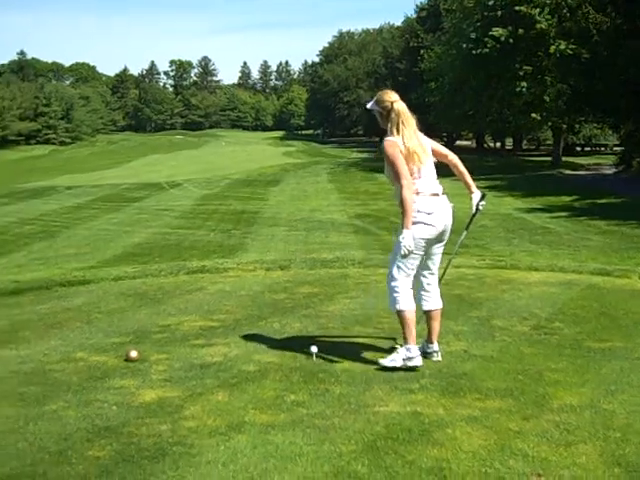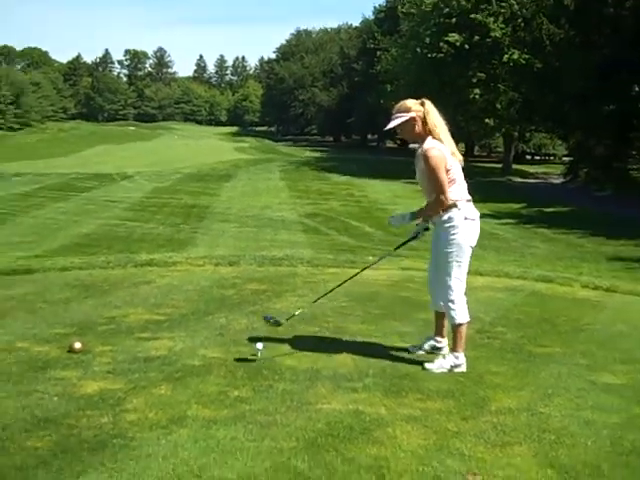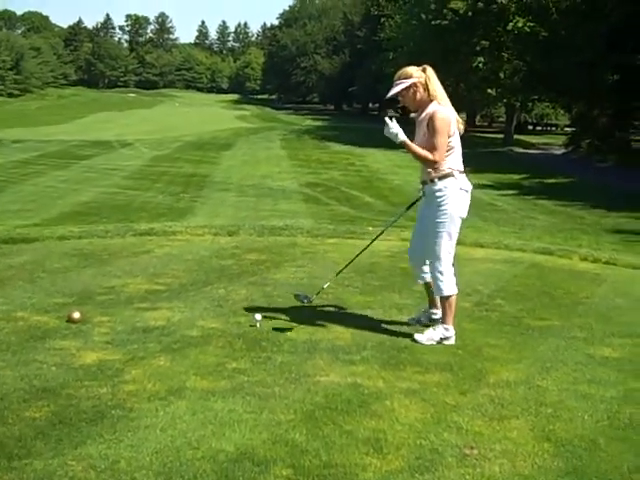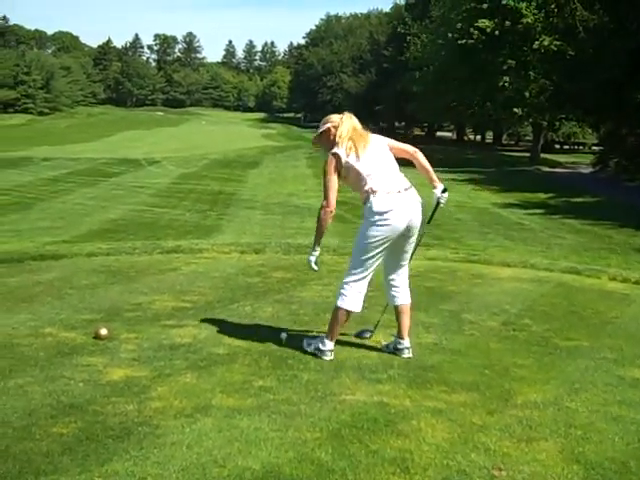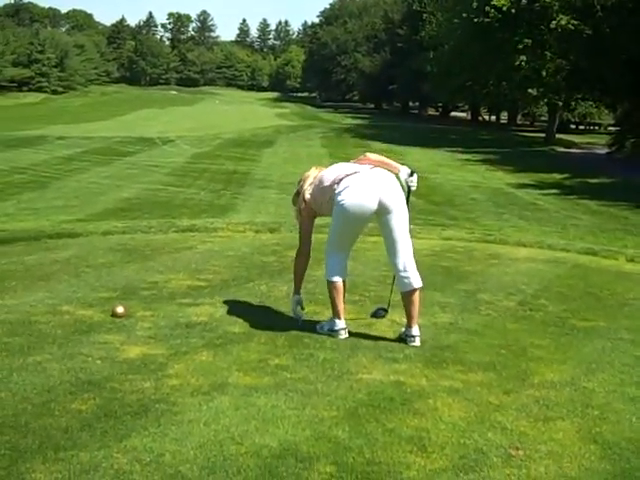
dt=1s
person 1, frame 1
left shoulder: (390, 143)
right shoulder: (416, 136)
left elbow: (408, 186)
right elbow: (453, 159)
left wrist: (405, 229)
right wrist: (474, 191)
left hip: (421, 214)
right hip: (441, 209)
left knee: (398, 280)
right knee: (427, 279)
left ankle: (410, 348)
right ankle: (430, 345)
person 1, frame 2
left shoulder: (432, 151)
right shoulder: (428, 146)
left elbow: (442, 199)
left wrist: (410, 217)
right wrist: (424, 221)
left hip: (458, 222)
right hip: (446, 222)
left knee: (452, 289)
right knee: (436, 283)
left ankle: (457, 357)
right ankle: (439, 340)
person 1, frame 3
left shoulder: (438, 114)
right shoulder: (425, 115)
left elbow: (435, 160)
left wrist: (402, 139)
left hip: (449, 192)
right hip: (433, 191)
left knee: (440, 261)
right knee: (418, 253)
left ankle: (446, 329)
right ankle: (435, 309)
person 1, frame 4
left shoulder: (335, 156)
right shoulder: (375, 139)
left elbow: (328, 207)
right elbow: (414, 152)
left wrist: (316, 248)
right wrist: (437, 183)
left hip: (384, 212)
right hip: (412, 203)
left knee: (355, 279)
right knee: (397, 275)
left ankle: (326, 343)
right ankle: (402, 342)
person 1, frame 5
left shoulder: (308, 199)
right shoulder: (342, 167)
left elbow: (303, 252)
right elbow: (367, 157)
left wrist: (296, 293)
right wrist: (401, 170)
left hip: (354, 194)
right hip: (387, 183)
left knee: (336, 255)
right knee: (404, 259)
left ankle: (338, 323)
right ankle: (412, 330)
